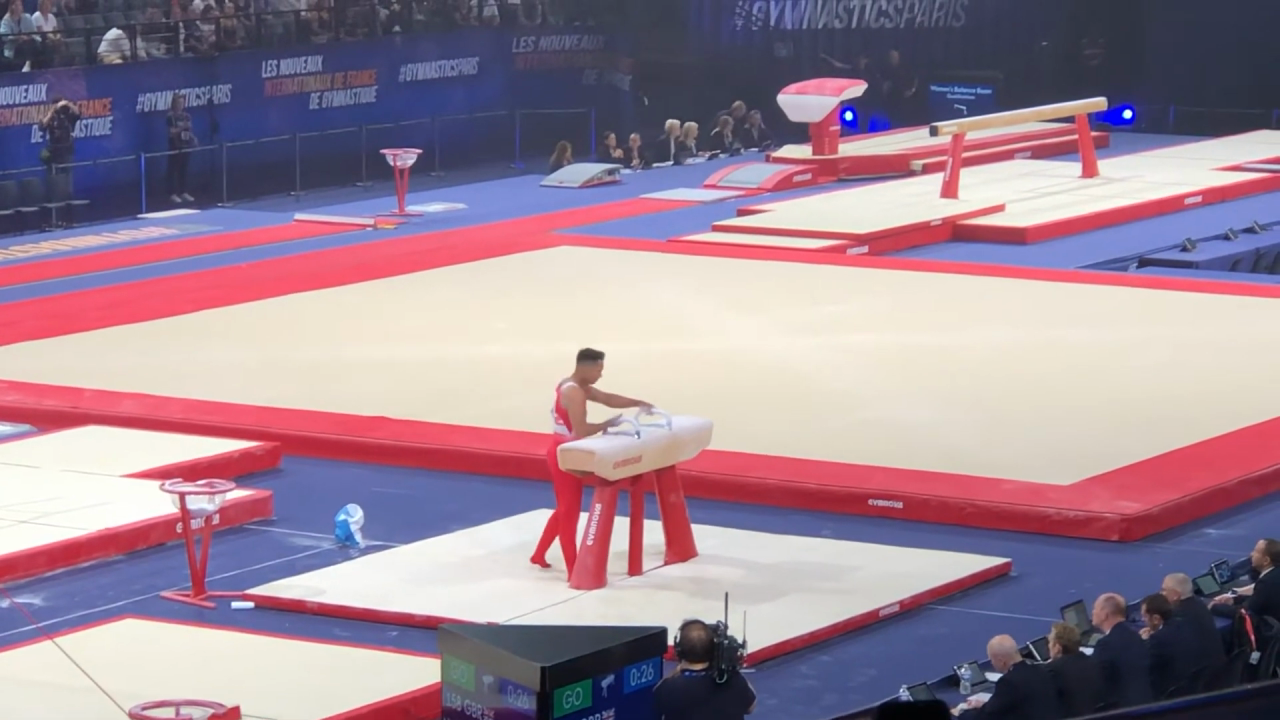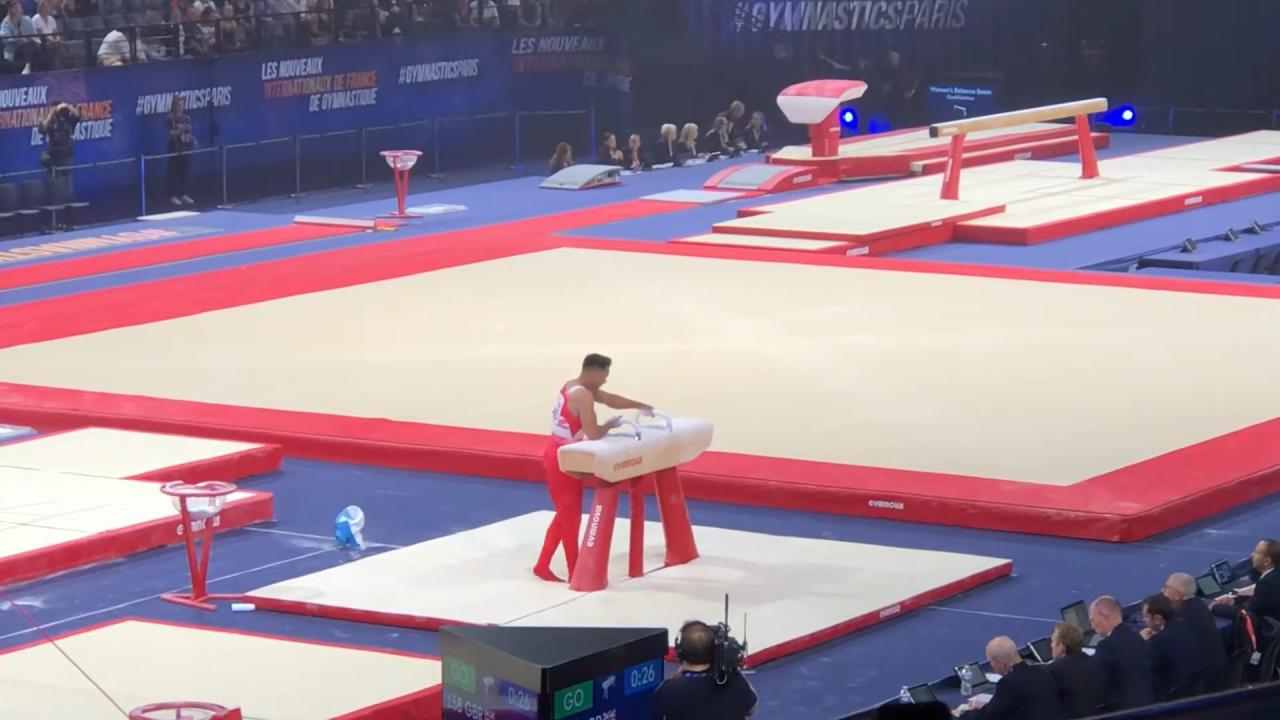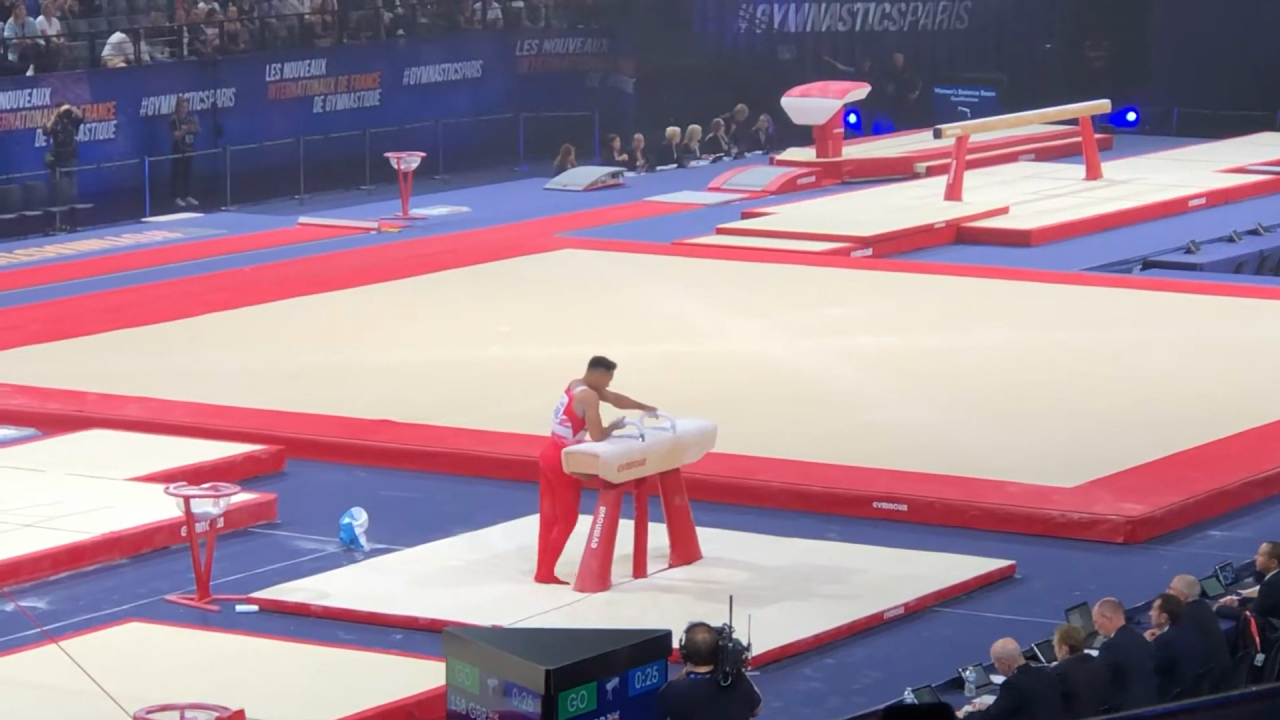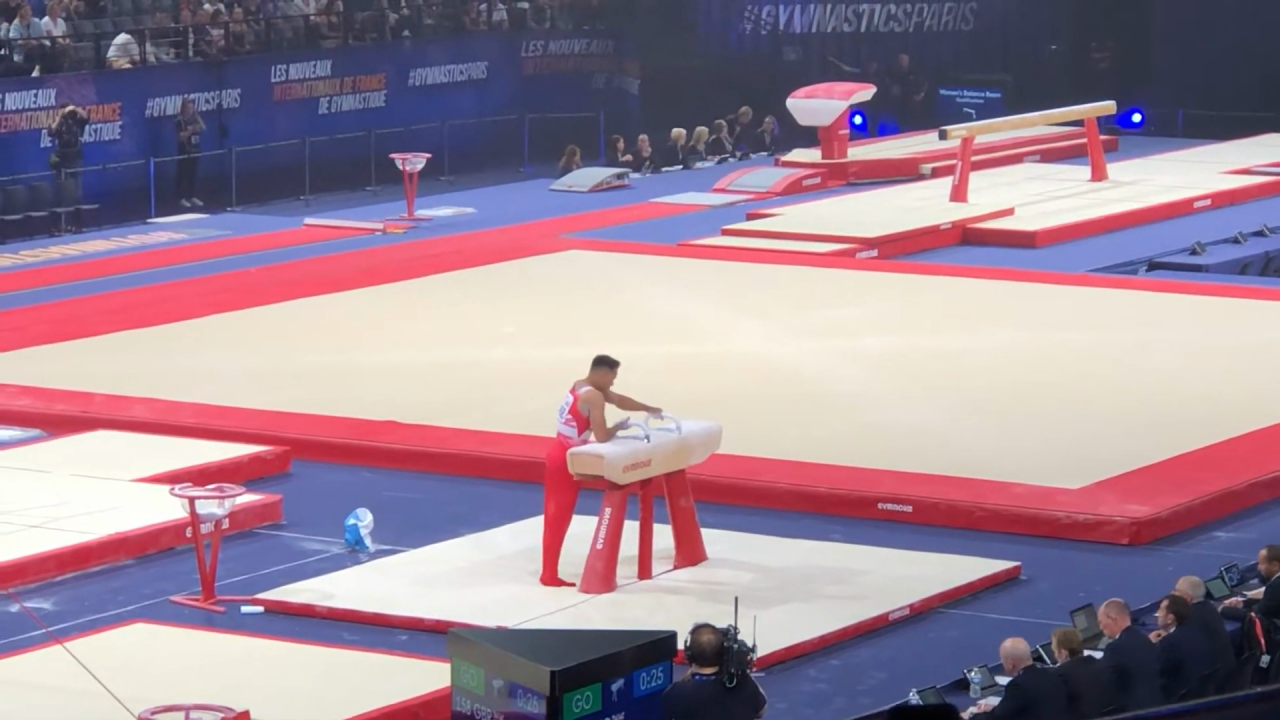
dt=0.4s
person 1, frame 1
left shoulder: (573, 386)
right shoulder: (573, 392)
left elbow: (606, 398)
right elbow: (581, 430)
left wrist: (639, 403)
right wrist: (607, 424)
left knee: (564, 509)
right knee: (570, 512)
left ankle: (540, 553)
right ankle: (573, 570)
person 1, frame 2
left shoulder: (571, 386)
right shoulder: (583, 396)
left elbow: (609, 399)
right elbow: (593, 434)
left wrist: (640, 406)
right wrist: (610, 425)
left hip: (553, 454)
left knee: (565, 513)
right knee: (571, 516)
left ankle: (542, 565)
right ankle: (575, 572)
person 1, frame 3
left shoulder: (575, 386)
right shoulder: (589, 397)
left elbow: (614, 398)
right elbow: (597, 436)
left wrist: (643, 407)
right wrist: (614, 426)
left hip: (549, 455)
right hip: (561, 461)
left knee: (549, 517)
right knee: (567, 519)
left ankle: (543, 571)
right ankle: (546, 571)
person 1, frame 4
left shoulder: (580, 386)
right shoulder: (594, 396)
left elbow: (618, 399)
right elbow: (602, 436)
left wrist: (649, 409)
right wrist: (619, 427)
left hip: (556, 454)
right hip: (566, 460)
left knee: (554, 516)
right knee: (559, 519)
left ankle: (548, 572)
right ankle: (550, 575)
